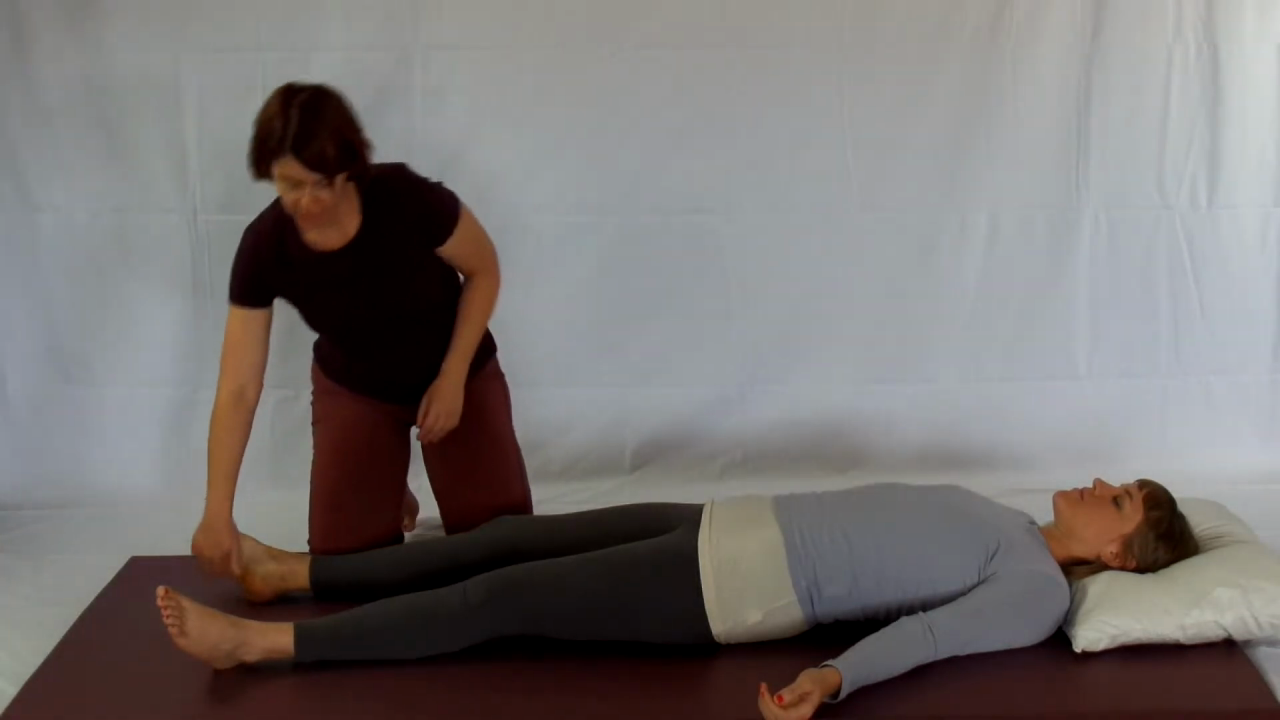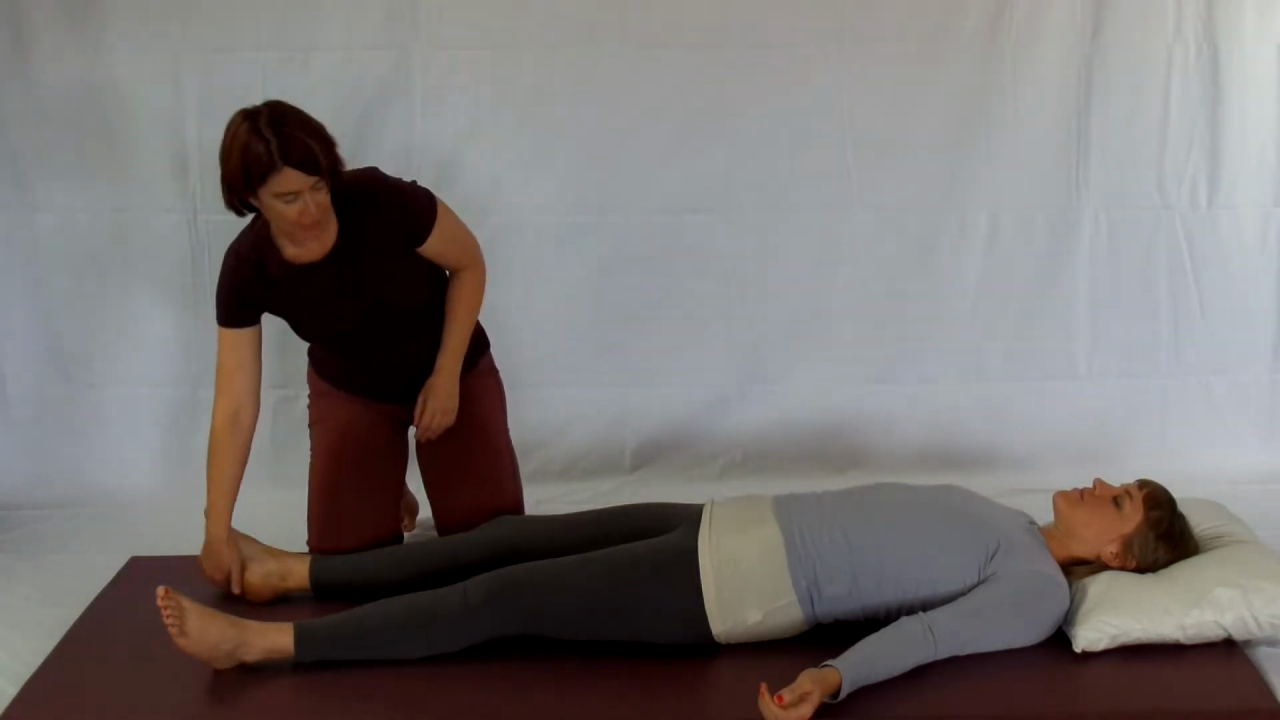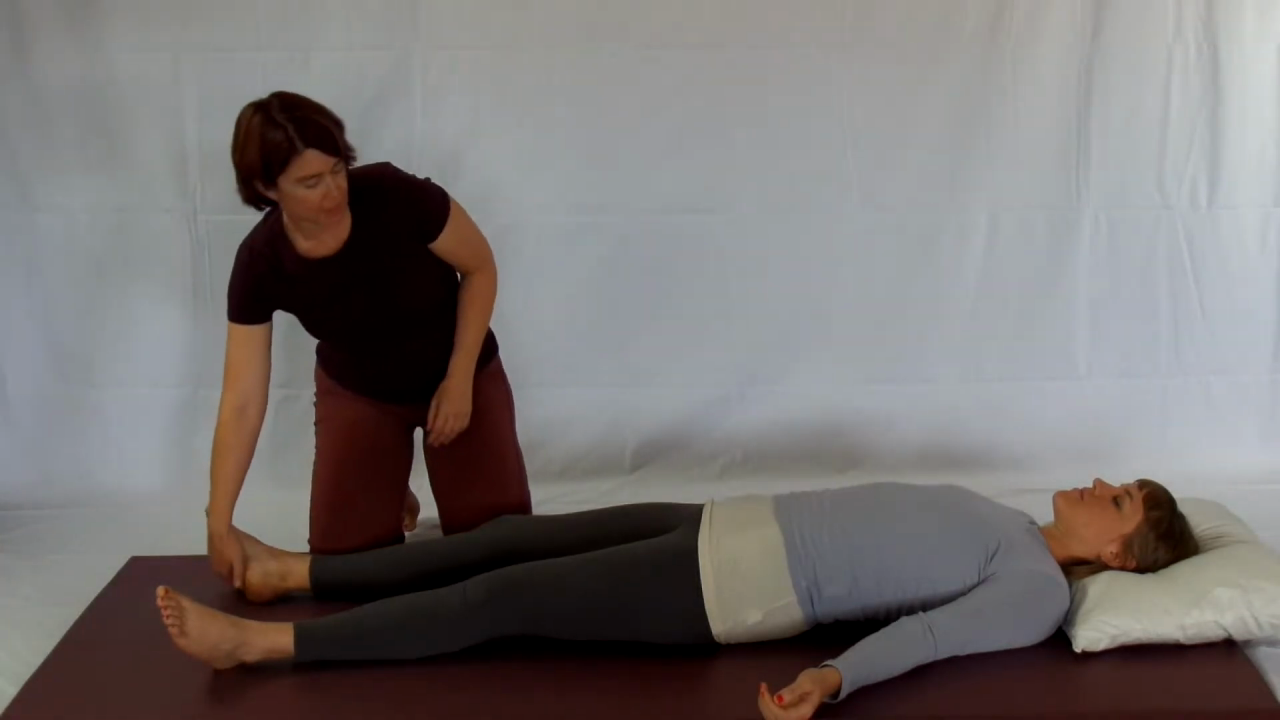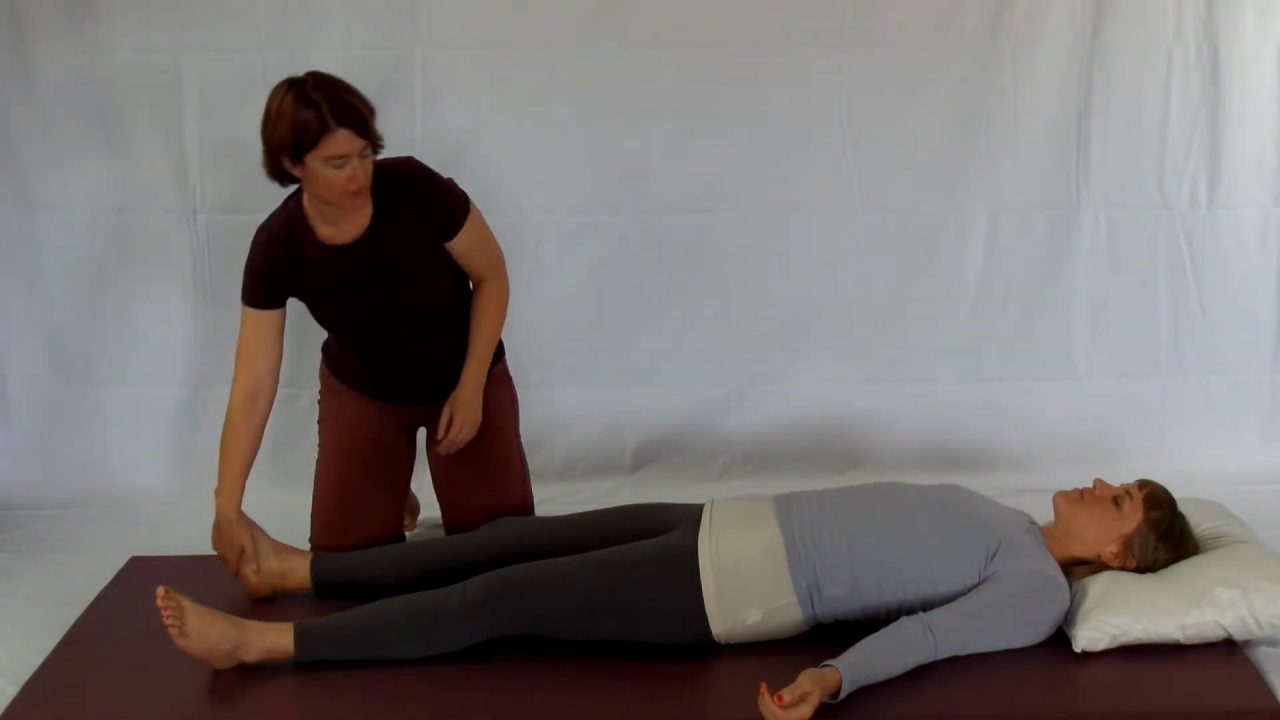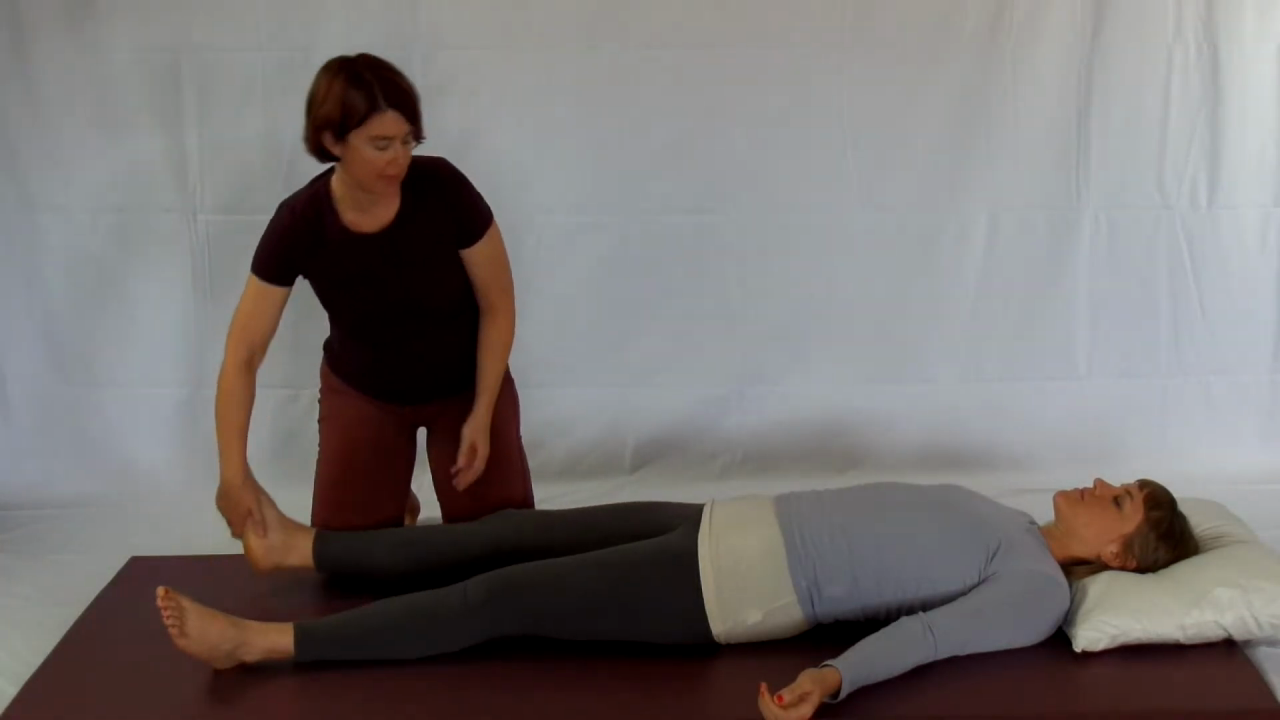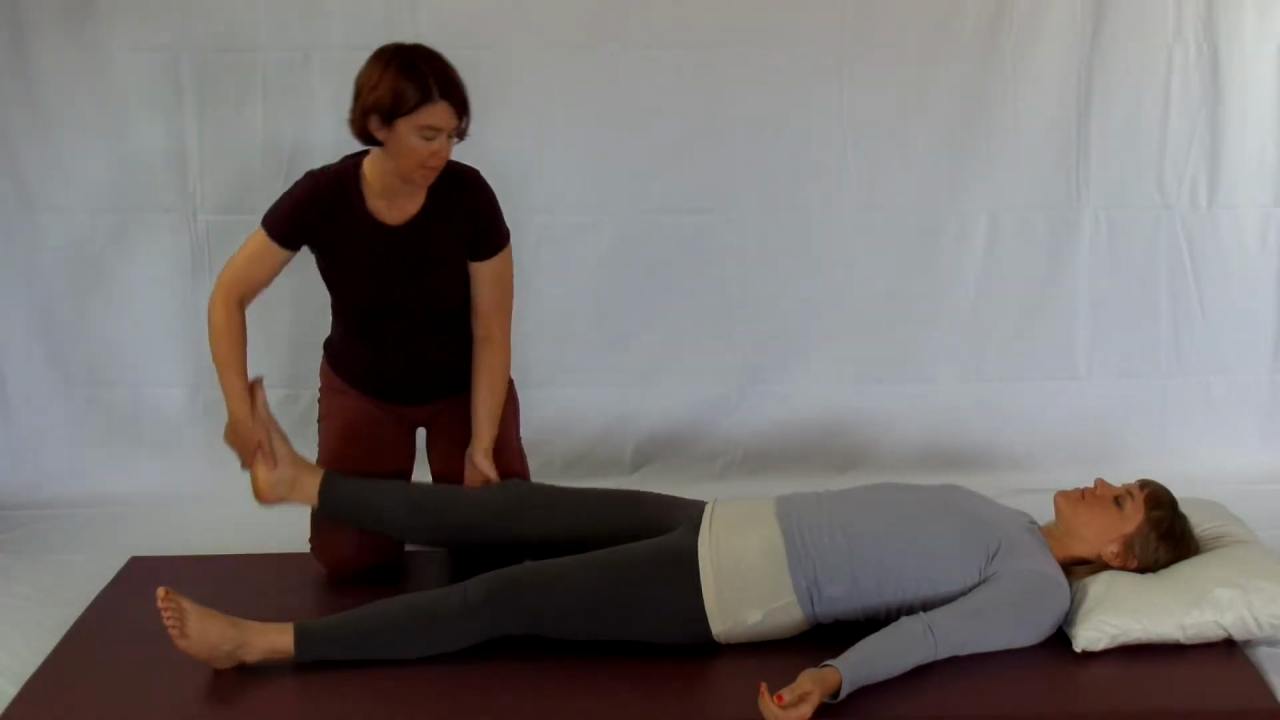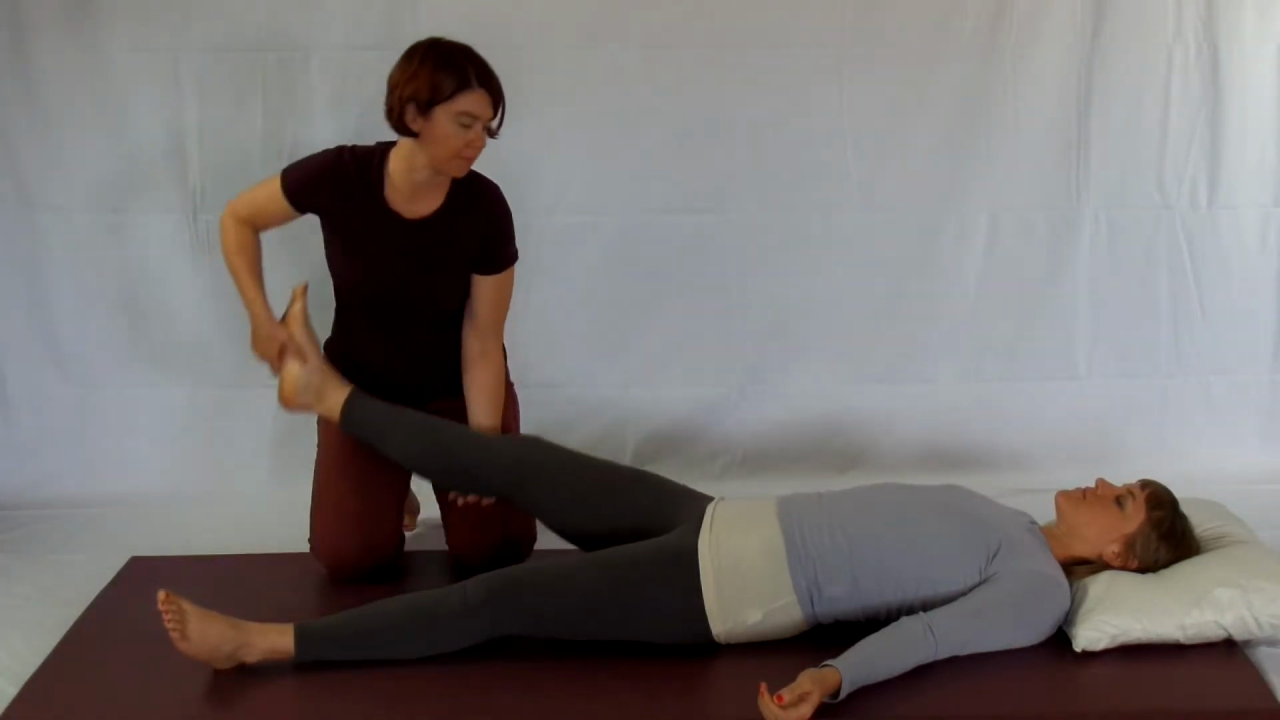
dt=0.3s
person 1, frame 1
left shoulder: (1037, 592)
right shoulder: (1012, 529)
left elbow: (928, 633)
left hip: (738, 592)
right hip: (731, 528)
left knee: (503, 600)
right knee: (509, 539)
right ankle: (287, 569)
person 1, frame 2
left shoulder: (1038, 592)
right shoulder: (1007, 528)
left elbow: (929, 629)
left hip: (736, 588)
right hip: (733, 526)
left knee: (500, 599)
right knee: (504, 540)
right ankle: (288, 570)
person 1, frame 3
left shoulder: (1038, 593)
right shoulder: (1008, 528)
left elbow: (929, 632)
left hip: (738, 591)
right hip: (732, 527)
left knee: (501, 600)
right knee: (509, 539)
right ankle: (290, 571)
person 1, frame 4
left shoulder: (1039, 593)
right shoulder: (1008, 528)
left elbow: (930, 633)
left hip: (738, 592)
right hip: (732, 529)
left knee: (501, 602)
right knee: (507, 539)
right ankle: (293, 567)
person 1, frame 5
left shoulder: (1038, 592)
right shoulder: (1008, 530)
left elbow: (929, 631)
left hip: (739, 591)
right hip: (733, 527)
left knee: (502, 600)
right knee: (509, 532)
right ankle: (298, 544)
person 1, frame 6
left shoulder: (1038, 593)
right shoulder: (1009, 527)
left elbow: (932, 632)
left hip: (735, 592)
right hip: (728, 530)
left knee: (499, 600)
right knee: (510, 509)
right ankle: (300, 480)
person 1, frame 7
left shoulder: (1037, 594)
right shoulder: (1007, 528)
left elbow: (931, 631)
left hip: (732, 591)
right hip: (727, 525)
left knee: (498, 602)
right knee: (521, 465)
right ankle: (326, 393)
person 2, frame 1
left shoulder: (408, 199)
right shoulder: (264, 247)
left elbow: (483, 272)
right elbow: (238, 390)
left wrist: (452, 377)
right wrist: (218, 514)
left hip: (454, 376)
right hip: (352, 391)
right knee: (342, 555)
right ankle: (388, 494)
person 2, frame 2
left shoulder: (382, 200)
right shoulder: (248, 267)
left elbow: (468, 265)
right elbow: (234, 408)
left wrist: (446, 374)
right wrist: (217, 531)
left hip: (450, 373)
right hip: (348, 392)
right knee: (343, 553)
right ankle: (388, 494)
person 2, frame 3
left shoulder: (395, 195)
right shoulder: (261, 263)
left elbow: (479, 268)
right elbow: (242, 402)
left wrist: (459, 379)
right wrist: (219, 524)
left hip: (457, 376)
right hip: (356, 393)
right knee: (344, 553)
right ankle: (389, 492)
person 2, frame 4
left shoulder: (416, 190)
right shoulder: (278, 247)
left elbow: (491, 278)
right elbow: (252, 389)
left wrist: (470, 388)
right wrist: (228, 509)
left hip: (461, 378)
right hip: (361, 393)
right knee: (345, 552)
right ankle: (391, 493)
person 2, frame 5
left shoulder: (445, 189)
right shoulder: (300, 223)
left elbow: (497, 305)
right elbow: (243, 356)
left wrist: (483, 413)
right wrist: (234, 472)
left hip: (463, 384)
right hip: (361, 392)
right ankle: (390, 490)
person 2, frame 6
left shoulder: (469, 196)
right shoulder: (321, 199)
left elbow: (492, 333)
right elbow: (228, 299)
left wrist: (483, 448)
right wrist: (240, 408)
left hip: (460, 388)
right hip: (362, 391)
right knee: (347, 556)
left ankle: (444, 478)
right ankle: (390, 489)
person 2, frame 7
left shoulder: (484, 207)
right shoulder: (339, 176)
left elbow: (482, 342)
right elbow: (237, 220)
right wrist: (262, 319)
left hip: (458, 390)
right hip: (361, 387)
left knee: (498, 546)
right knee: (348, 557)
right ankle: (392, 484)
